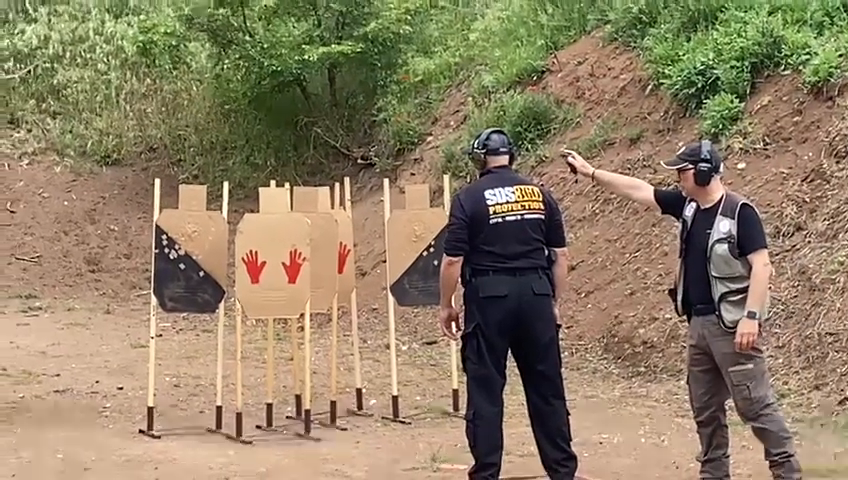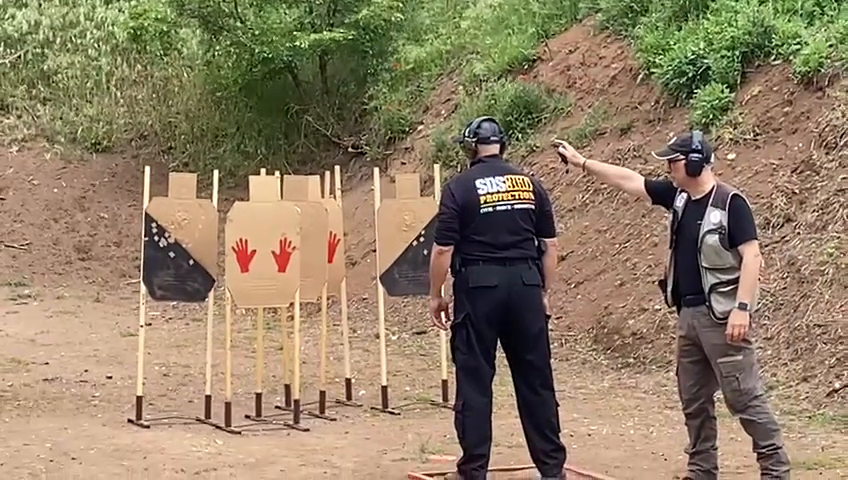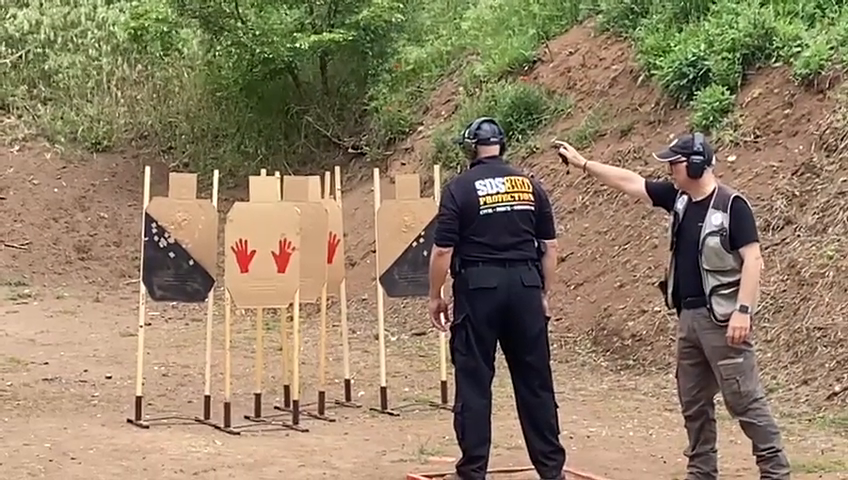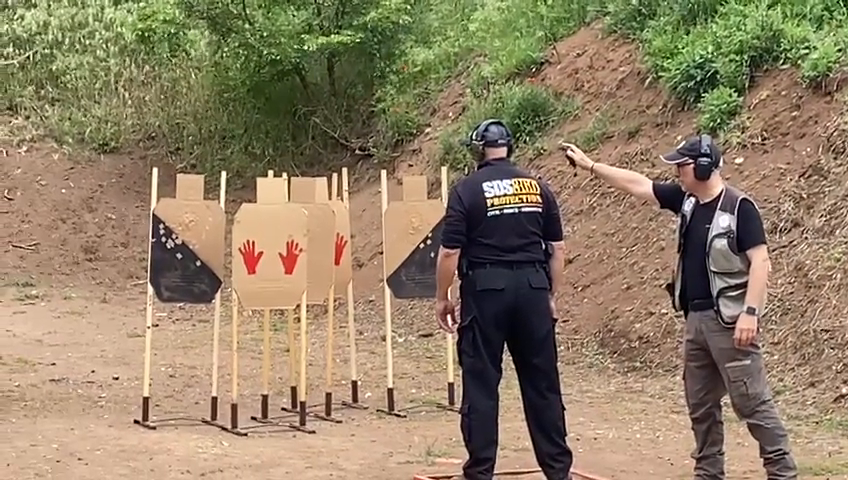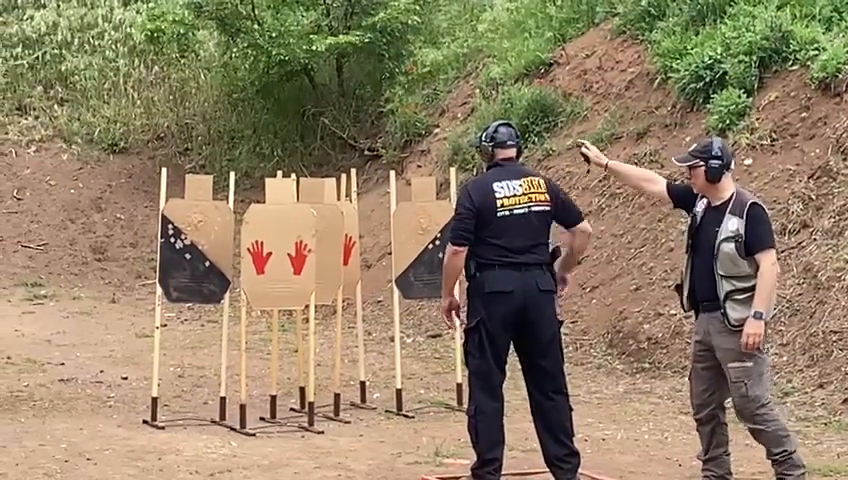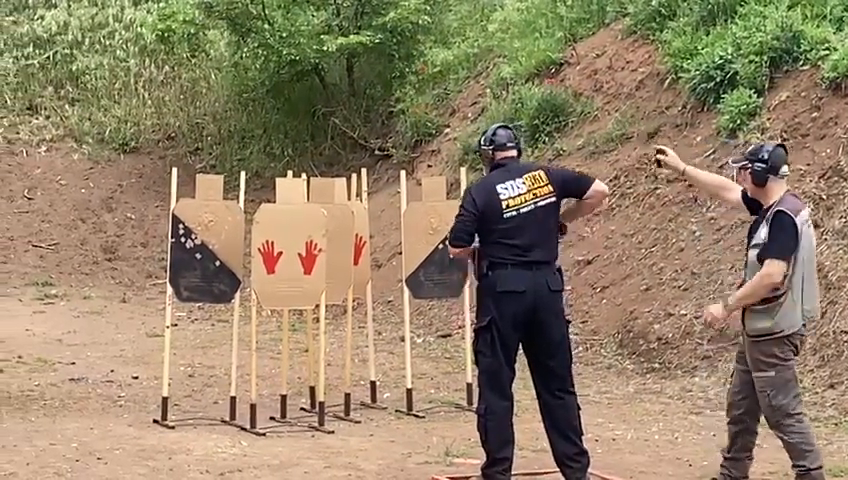
dt=0.5s
person 1, frame 1
left shoulder: (469, 197)
right shoulder: (540, 194)
left elbow: (453, 260)
right elbow: (560, 255)
left wrist: (446, 305)
right wrist: (554, 300)
left hip: (489, 296)
right hip: (535, 294)
left knee: (485, 389)
right knee: (547, 387)
person 1, frame 2
left shoulder: (459, 186)
right shoulder: (530, 184)
left elbow: (443, 249)
right elbow: (550, 244)
left wrist: (436, 295)
right wrist: (544, 290)
left hip: (478, 286)
right hip: (525, 284)
left knee: (474, 379)
right knee: (536, 378)
person 1, frame 3
left shoulder: (459, 187)
right shoulder: (530, 185)
left elbow: (443, 250)
right elbow: (550, 245)
left wrist: (435, 296)
right wrist: (543, 291)
left hip: (478, 288)
right hip: (524, 286)
left knee: (473, 381)
right knee: (535, 380)
person 1, frame 4
left shoulder: (467, 189)
right shoulder: (537, 187)
left elbow: (450, 251)
right elbow: (557, 248)
left wrist: (442, 298)
right wrist: (552, 295)
left hip: (485, 289)
right hip: (532, 287)
left knee: (481, 383)
right knee: (542, 382)
person 1, frame 5
left shoulder: (476, 188)
right shoulder: (544, 185)
left elbow: (457, 249)
right elbow: (581, 231)
left wrist: (448, 294)
right wrist: (563, 270)
left hip: (492, 290)
right hip: (538, 288)
left knee: (486, 384)
right knee: (549, 383)
person 1, frame 6
left shoulder: (480, 191)
right shoulder: (547, 176)
left elbow: (457, 247)
right elbow: (598, 191)
left wrist: (483, 247)
right wrist: (561, 219)
left hip: (502, 289)
right hip: (546, 285)
left knee: (496, 384)
right knee: (556, 382)
person 2, frame 1
left shoulder: (739, 211)
right shoulder: (688, 205)
left elbow: (761, 265)
right elbow: (638, 190)
left wrist: (751, 316)
right wrist: (591, 172)
left hip: (730, 324)
right hip: (699, 323)
left knee: (755, 405)
right knee: (705, 408)
person 2, frame 2
left shoulder: (730, 202)
right shoulder: (678, 195)
left elbow: (752, 256)
right elbow: (628, 179)
left wrist: (742, 308)
right wrist: (581, 161)
left hip: (720, 316)
right hip: (688, 314)
left knee: (744, 397)
right knee: (693, 399)
person 2, frame 3
left shoulder: (732, 204)
right shoulder: (679, 197)
left elbow: (752, 259)
right elbow: (629, 181)
left wrist: (743, 310)
right wrist: (583, 163)
left hip: (721, 318)
right hip: (688, 317)
left knee: (744, 399)
right knee: (693, 402)
person 2, frame 4
left shoulder: (739, 206)
right shoulder: (686, 200)
left elbow: (761, 261)
right elbow: (638, 183)
left wrist: (751, 312)
right wrist: (590, 165)
left hip: (729, 321)
right hip: (696, 319)
left knee: (752, 401)
right knee: (700, 404)
person 2, frame 5
left shoulder: (749, 209)
right shoulder: (698, 201)
left elbow: (769, 265)
right elbow: (652, 182)
left wrist: (758, 316)
right wrist: (604, 162)
left hip: (736, 323)
right hip: (704, 321)
left knee: (752, 405)
right knee: (705, 405)
person 2, frame 6
left shoulder: (784, 215)
right shoulder: (772, 207)
left elbow: (772, 275)
right elbow: (726, 190)
left wrist: (727, 307)
right wrist: (681, 167)
left hip: (776, 329)
right hip: (762, 327)
left knee: (781, 410)
right knee: (741, 405)
